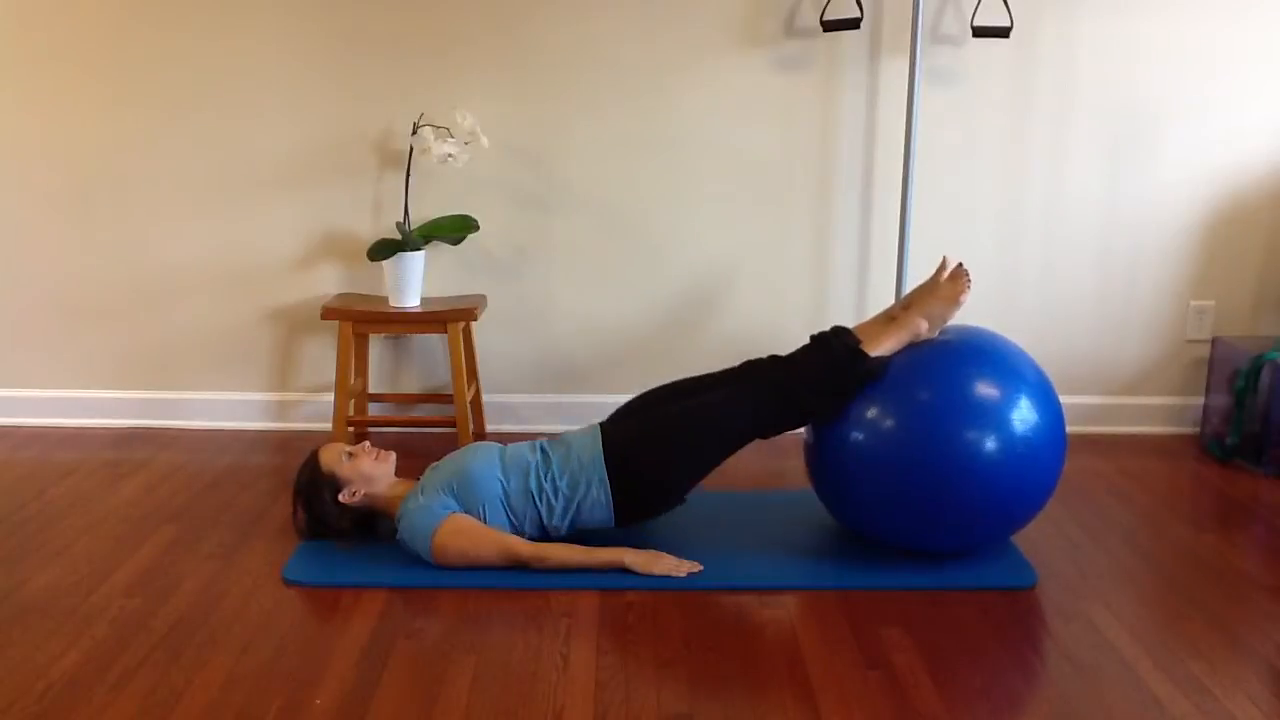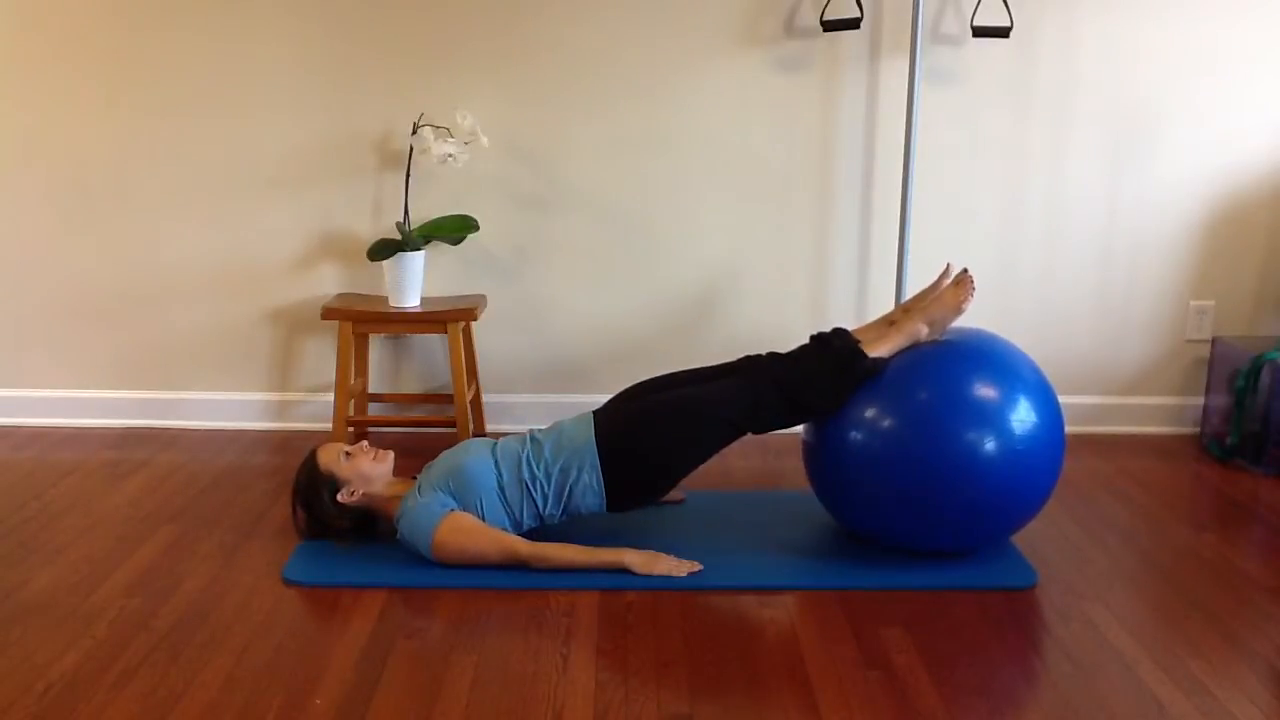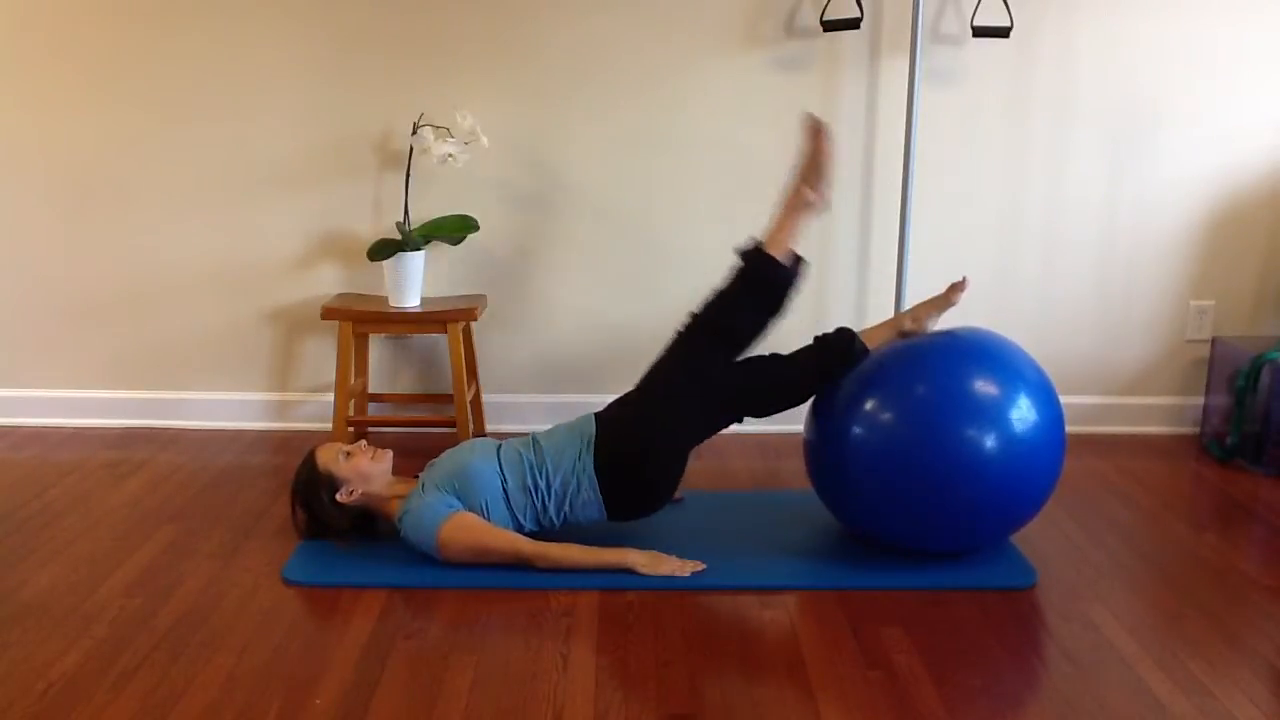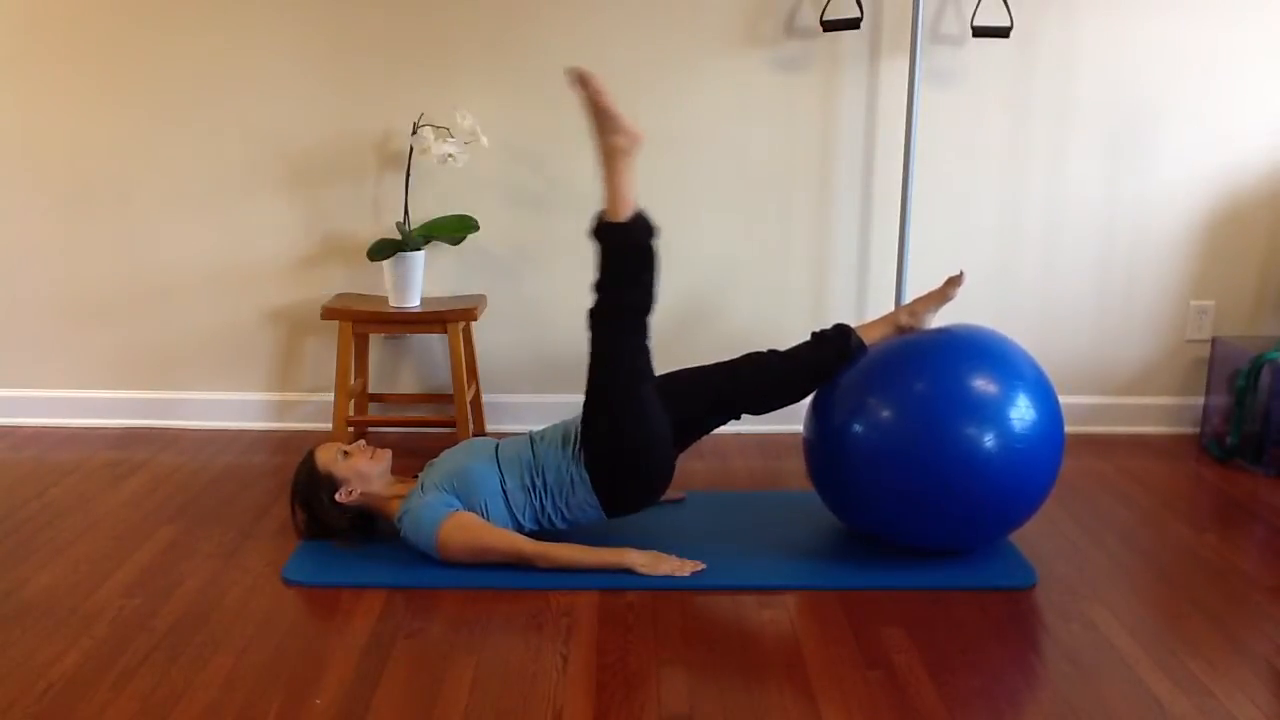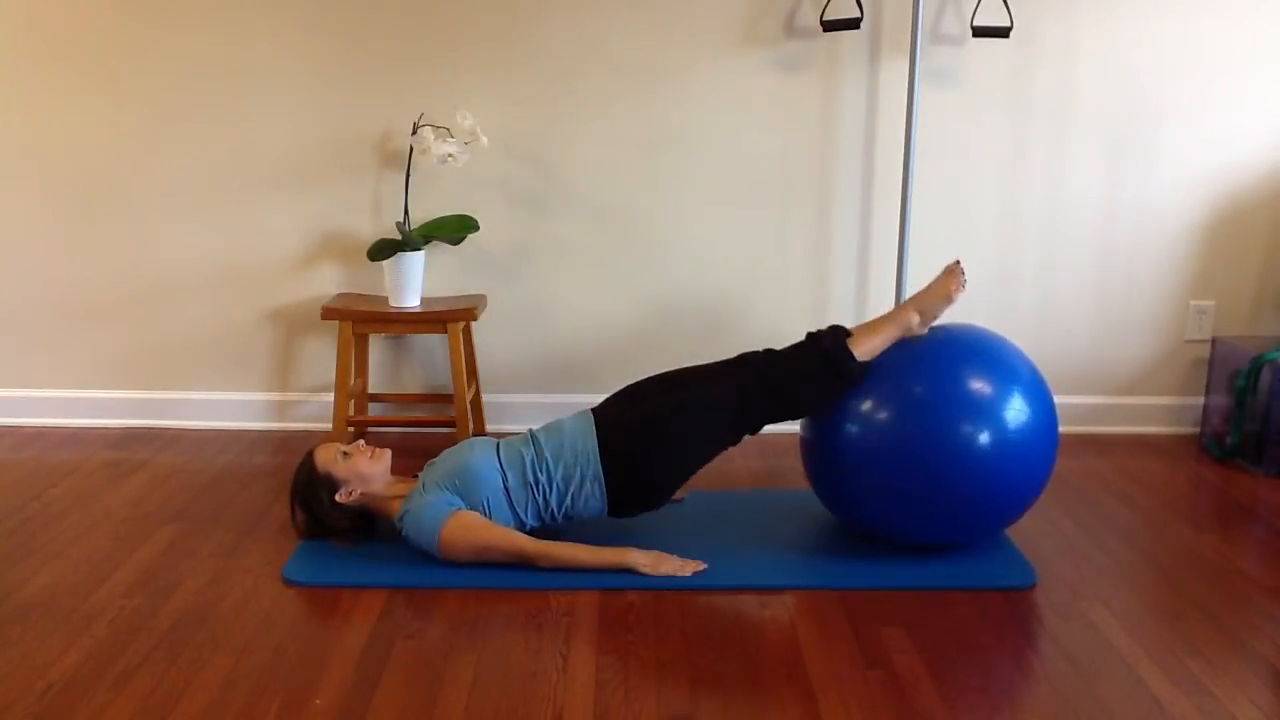
dt=1s
person 1, frame 1
left shoulder: (426, 488)
right shoulder: (417, 526)
right elbow: (524, 554)
right wrist: (628, 558)
left hip: (603, 448)
right hip: (613, 483)
left knee: (756, 379)
right knee: (758, 404)
left ankle: (895, 326)
right ankle: (906, 331)
person 1, frame 2
left shoulder: (427, 484)
right shoulder: (418, 524)
right elbow: (522, 553)
right wrist: (627, 557)
left hip: (600, 435)
right hip: (608, 467)
left knee: (757, 373)
right knee: (757, 399)
left ankle: (899, 324)
right ankle: (910, 332)
person 1, frame 3
left shoulder: (427, 483)
right shoulder: (419, 523)
right elbow: (527, 552)
left wrist: (657, 460)
right wrist: (630, 558)
left hip: (601, 443)
right hip: (616, 481)
left knee: (753, 383)
right knee: (703, 352)
left ankle: (894, 329)
right ankle: (794, 208)
person 1, frame 4
left shoulder: (426, 484)
right shoulder: (418, 523)
right elbow: (527, 553)
left wrist: (644, 477)
right wrist: (630, 559)
left hip: (600, 460)
right hip: (611, 478)
left knee: (748, 380)
right knee: (618, 324)
left ankle: (894, 324)
person 1, frame 5
left shoulder: (427, 481)
right shoulder: (419, 522)
right elbow: (527, 551)
right wrist: (633, 558)
left hip: (598, 433)
right hip: (615, 471)
left knee: (748, 373)
right knee: (750, 395)
left ankle: (895, 327)
right ankle: (904, 321)
